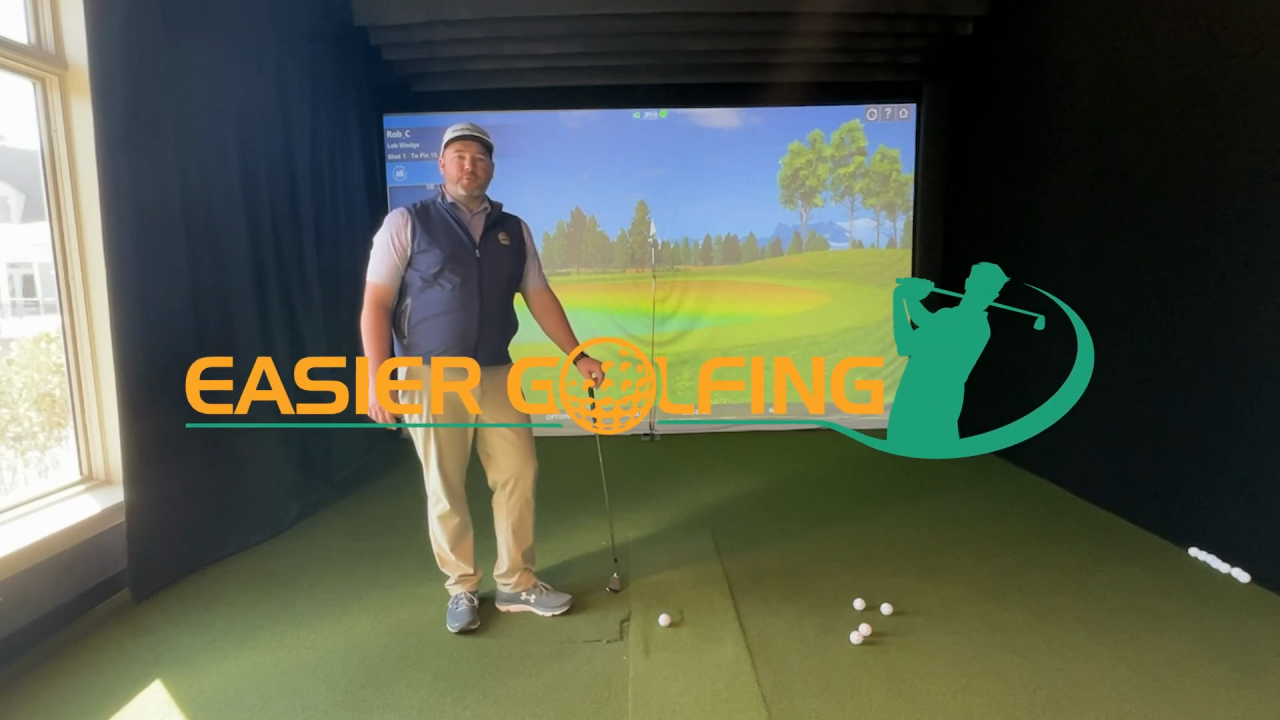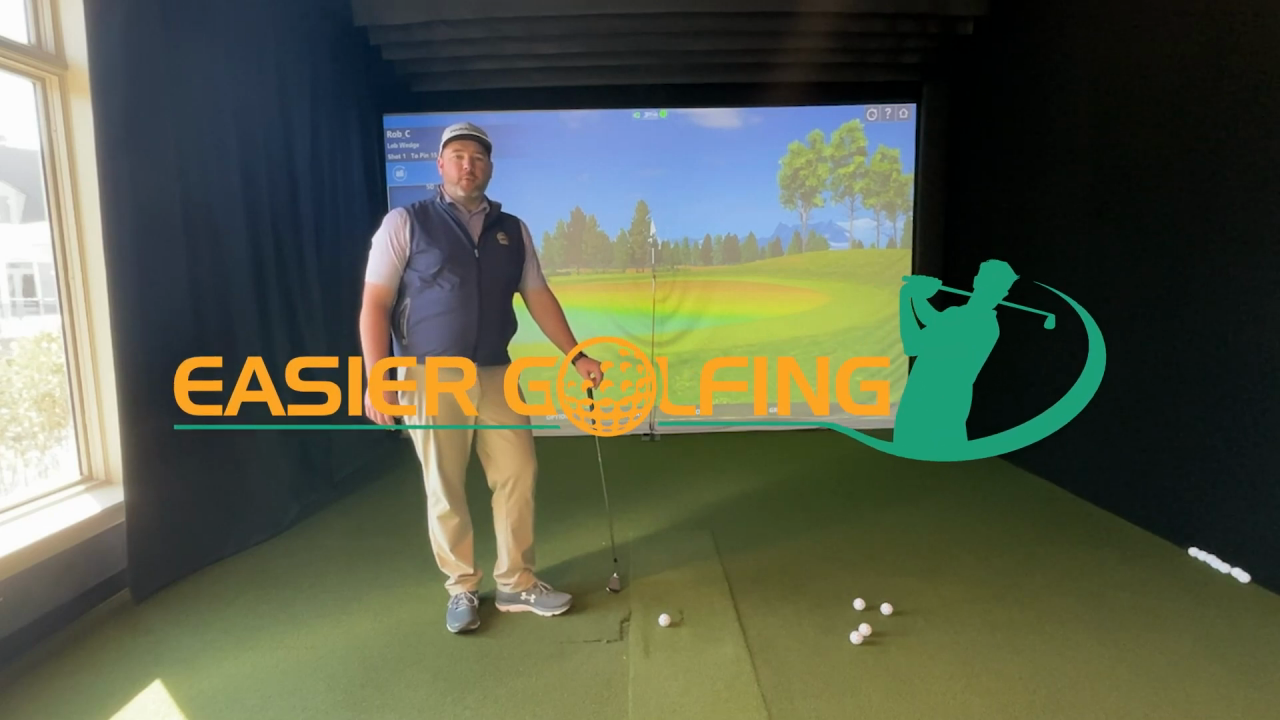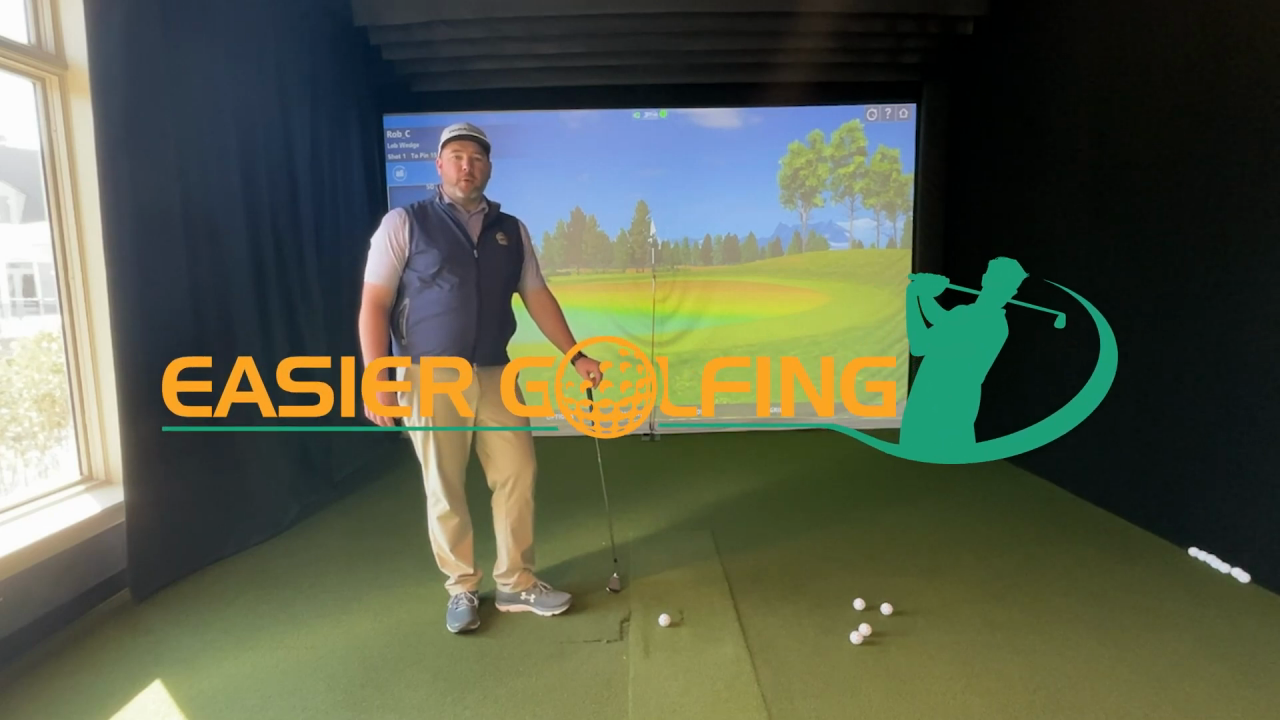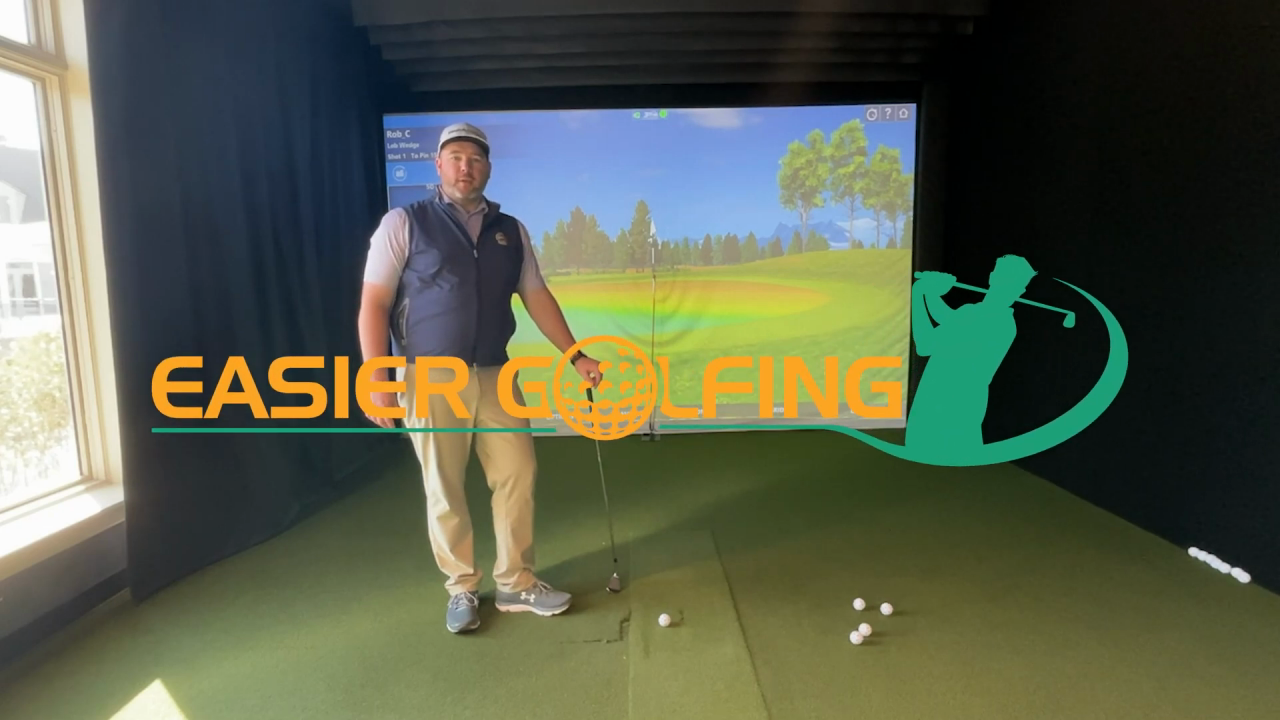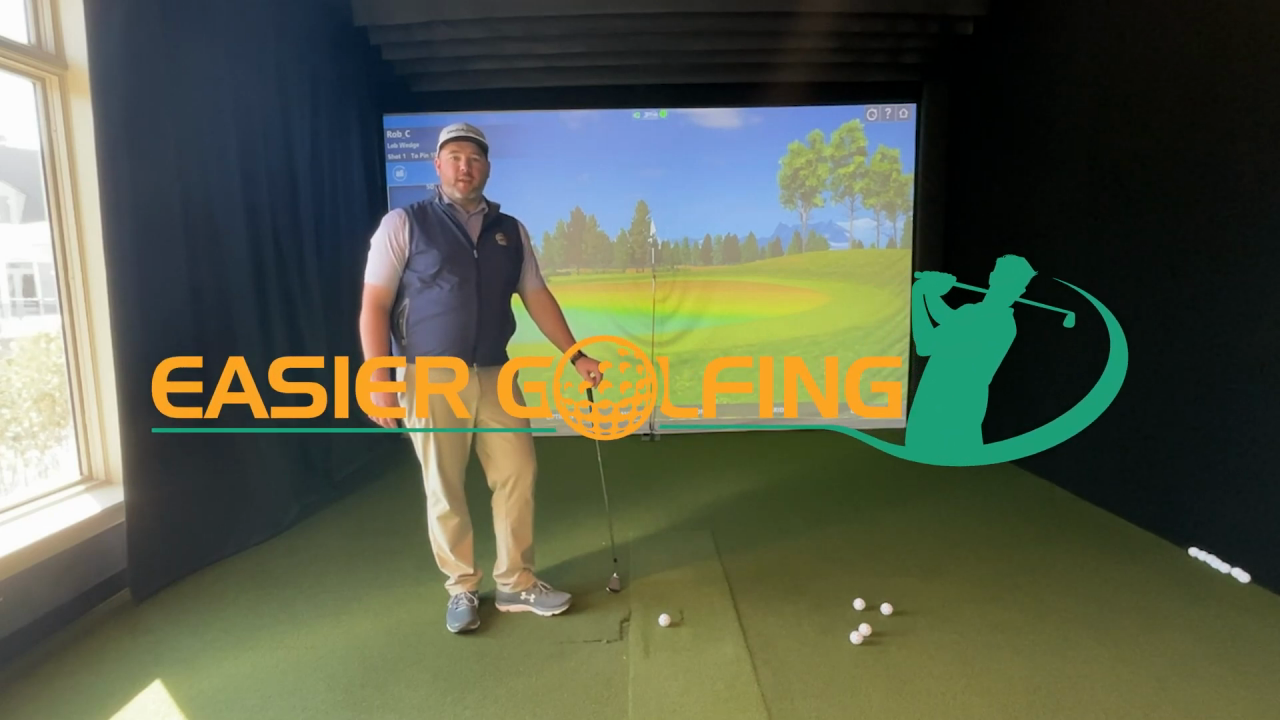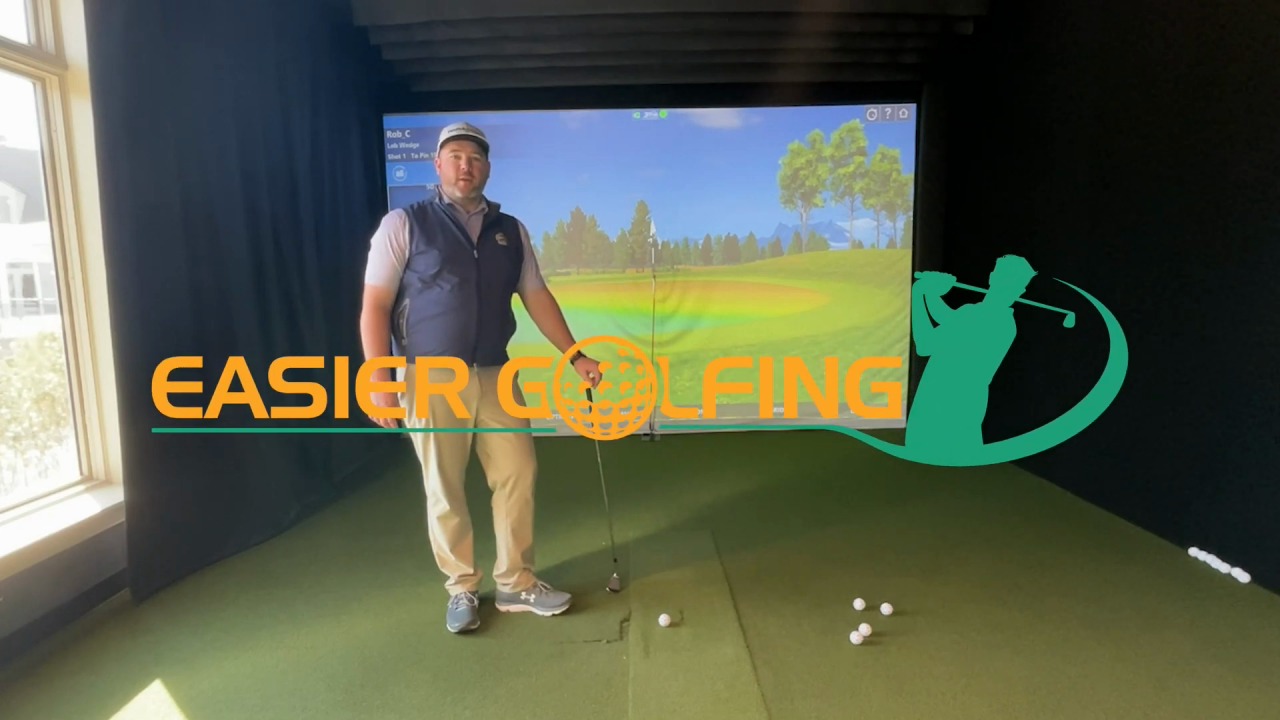
dt=0.3s
person 1, frame 1
left shoulder: (514, 230)
right shoulder: (406, 223)
left elbow: (539, 297)
right elbow: (376, 304)
left wrist: (578, 356)
right wrist: (377, 378)
left hip: (496, 375)
right hip: (431, 376)
left knee: (518, 476)
right knee: (445, 489)
left ankle: (516, 583)
right ankle: (461, 589)
person 1, frame 2
left shoulder: (513, 230)
right shoulder: (405, 223)
left elbow: (538, 298)
right elbow: (375, 304)
left wrist: (576, 356)
right wrist: (376, 378)
left hip: (496, 376)
right hip: (431, 377)
left knee: (518, 476)
right knee: (445, 489)
left ankle: (516, 583)
right ankle: (462, 588)
person 1, frame 3
left shoulder: (511, 230)
right shoulder: (405, 223)
left elbow: (538, 297)
right elbow: (374, 304)
left wrist: (575, 355)
right wrist: (377, 377)
left hip: (496, 375)
right hip: (430, 376)
left knee: (518, 476)
right knee: (445, 488)
left ankle: (516, 583)
right ankle: (462, 588)
person 1, frame 4
left shoulder: (511, 231)
right shoulder: (404, 223)
left elbow: (537, 298)
right elbow: (374, 304)
left wrist: (576, 356)
right wrist: (377, 378)
left hip: (495, 375)
right hip: (430, 377)
left knee: (517, 475)
right knee: (444, 488)
left ankle: (516, 583)
right ankle: (462, 588)
person 1, frame 5
left shoulder: (511, 230)
right shoulder: (404, 224)
left elbow: (537, 297)
right elbow: (375, 305)
left wrist: (576, 355)
right wrist: (379, 378)
left hip: (496, 375)
right hip: (430, 377)
left knee: (517, 476)
right knee: (445, 489)
left ankle: (516, 584)
right ankle: (462, 588)
person 1, frame 6
left shoulder: (511, 230)
right shoulder: (403, 224)
left elbow: (537, 298)
right elbow: (375, 305)
left wrist: (575, 356)
right wrist: (379, 379)
left hip: (496, 376)
right hip: (431, 378)
left knee: (518, 475)
right knee: (444, 489)
left ankle: (516, 583)
right ankle: (461, 588)
person 2, frame 1
left shoulder: (960, 323)
left elbow: (905, 346)
right elbow: (925, 322)
left wrist: (899, 297)
right wrist: (910, 296)
left hip: (926, 407)
person 2, frame 2
left shoulder: (973, 324)
left elbow: (912, 346)
right elbow: (933, 321)
left wrist: (905, 296)
right wrist: (918, 294)
left hip: (935, 407)
right hip: (937, 404)
person 2, frame 3
left shoulder: (980, 322)
left elbow: (918, 346)
right elbow: (939, 319)
left wrist: (912, 295)
right wrist: (924, 293)
left hip: (943, 409)
person 2, frame 4
left shoulder: (984, 320)
left elbow: (924, 346)
right elbow: (946, 318)
left wrist: (918, 293)
right wrist: (930, 291)
left hip: (950, 409)
person 2, frame 5
left shoulder: (990, 322)
left elbow: (924, 346)
right elbow: (946, 318)
left wrist: (918, 293)
right wrist: (930, 291)
left hip: (950, 409)
person 2, frame 6
left shoulder: (984, 320)
left elbow: (924, 346)
right elbow: (947, 318)
left wrist: (917, 293)
right wrist: (930, 291)
left hip: (950, 409)
